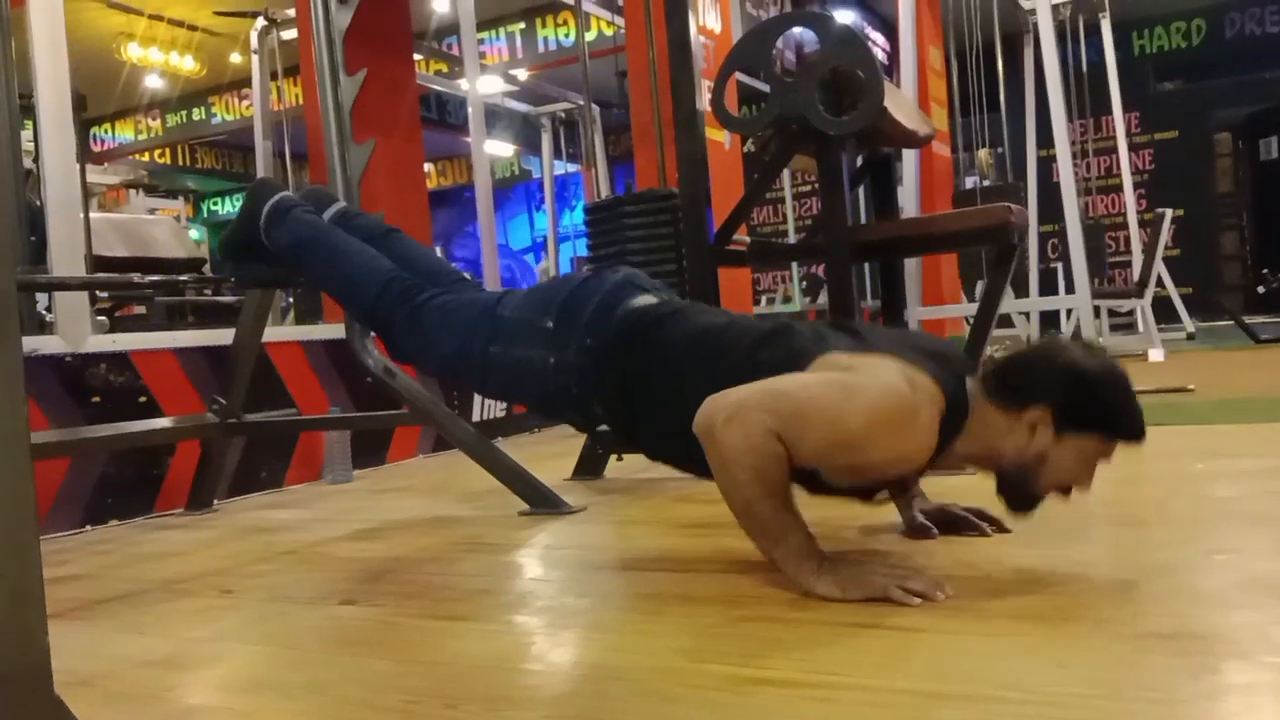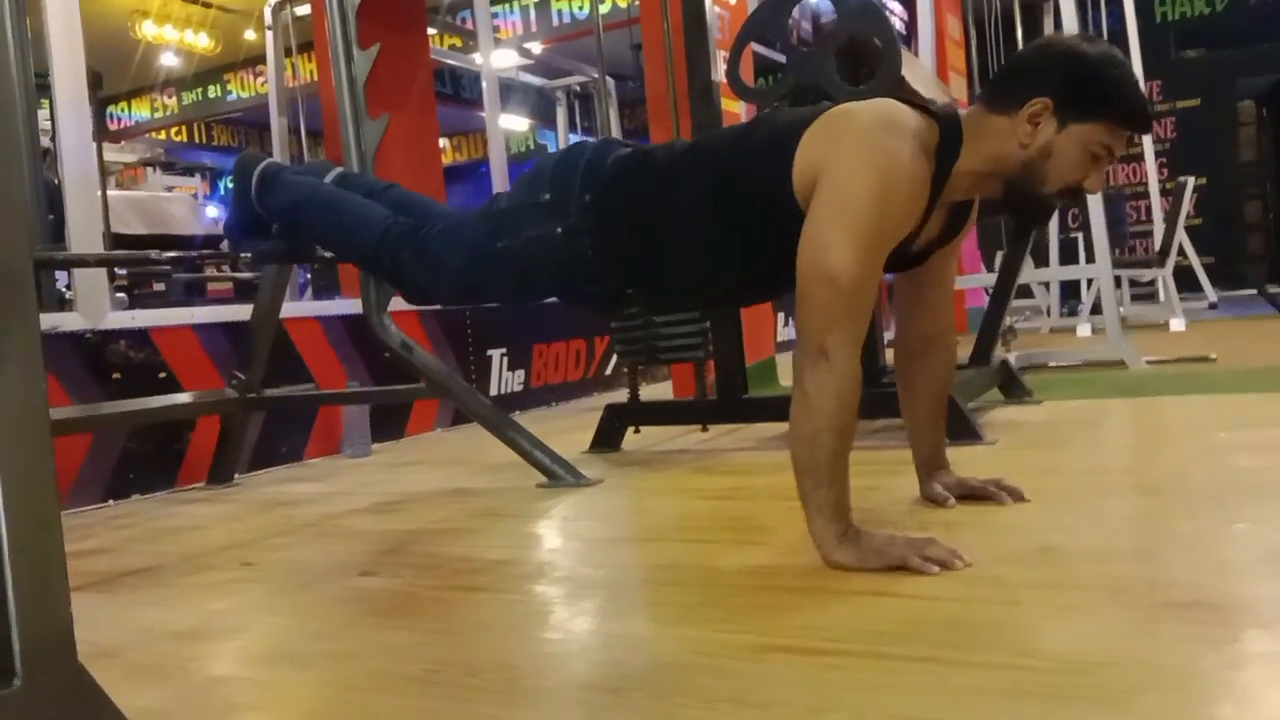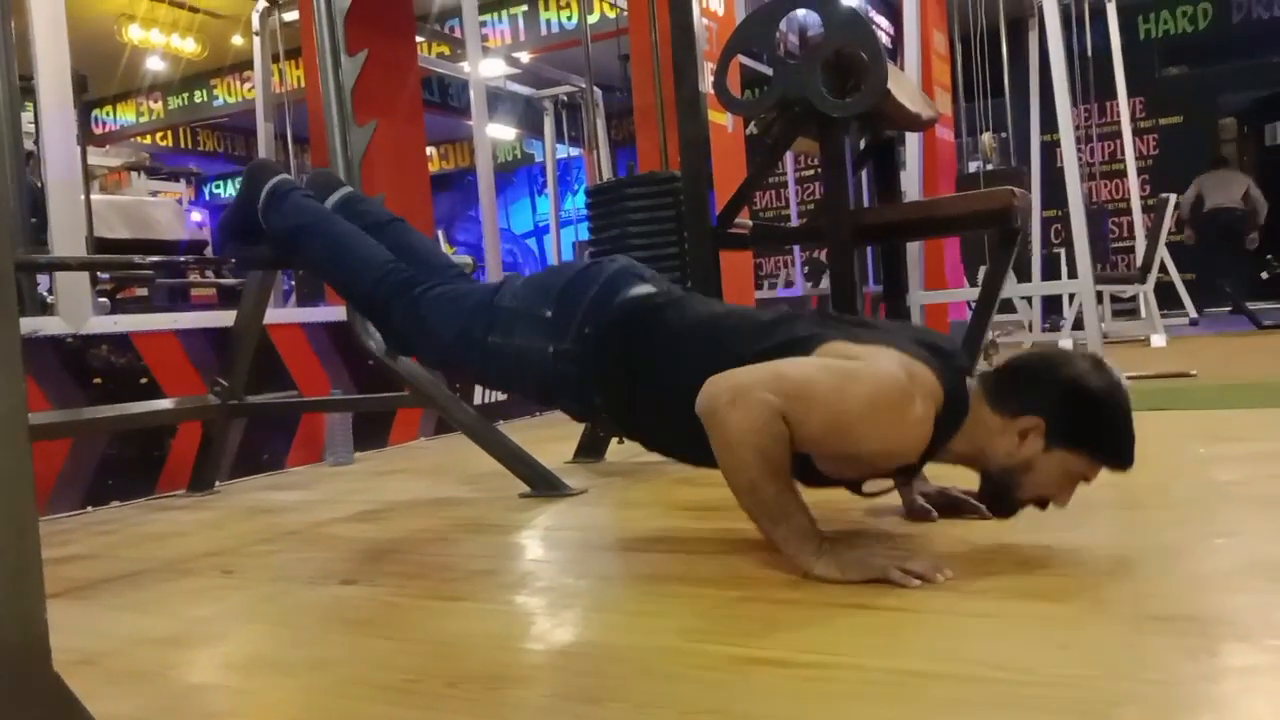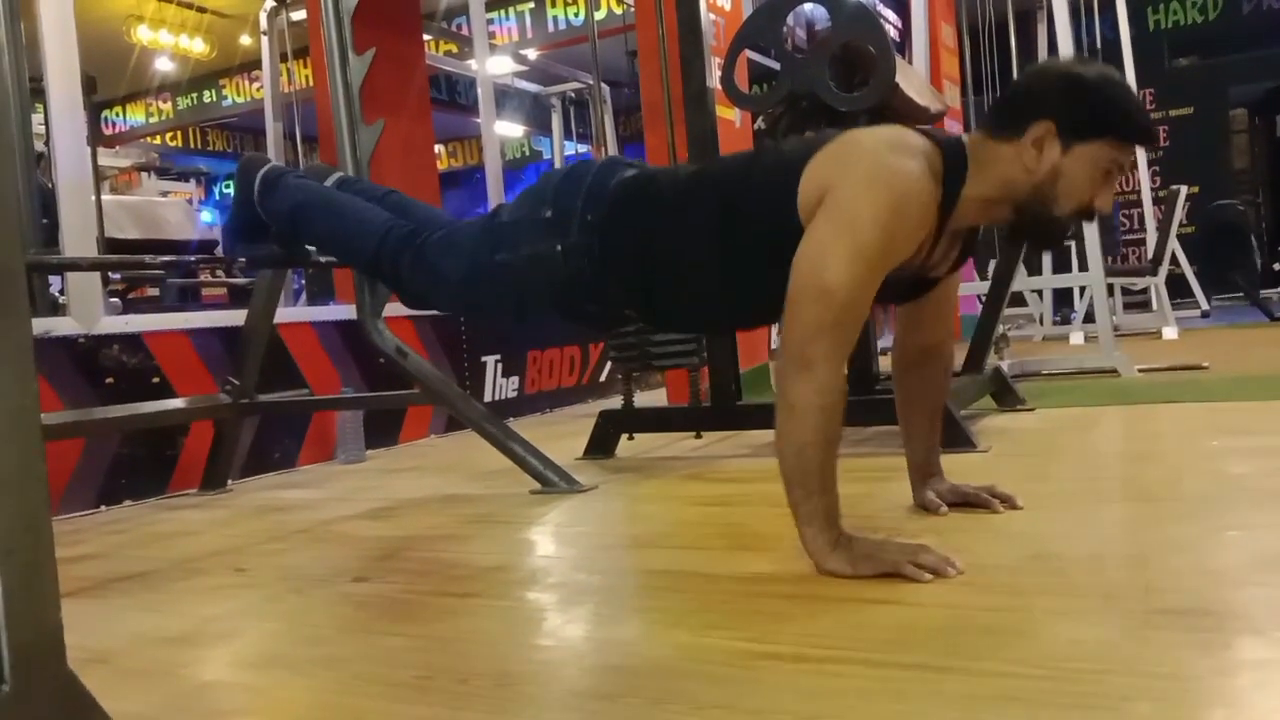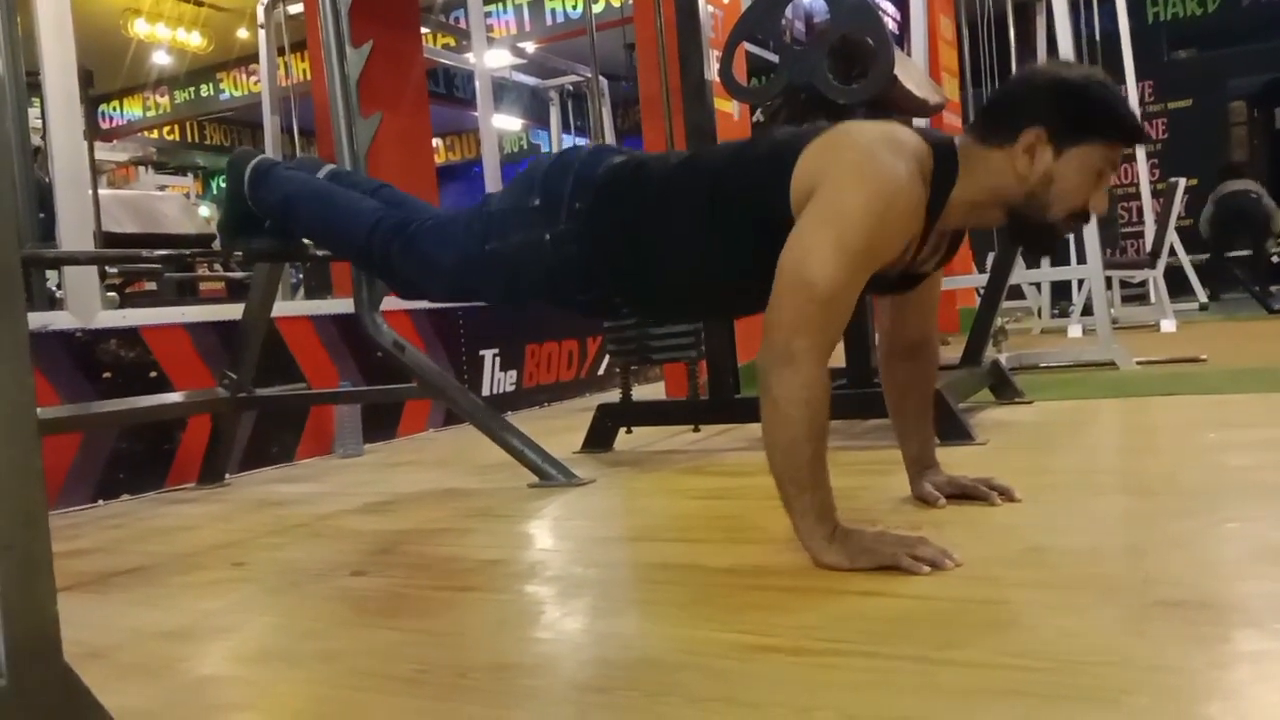
dt=1s
person 1, frame 1
left shoulder: (953, 380)
right shoulder: (906, 418)
right elbow: (730, 421)
left wrist: (910, 501)
right wrist: (813, 568)
left hip: (644, 320)
right hip: (594, 350)
left knee: (451, 301)
right knee: (413, 318)
left ankle: (324, 214)
right ankle: (277, 220)
person 1, frame 2
left shoulder: (956, 185)
right shoulder: (887, 159)
left elbow: (925, 334)
right elbow: (826, 351)
left wrist: (932, 468)
right wrist: (835, 535)
left hip: (631, 240)
right hip: (588, 216)
left knee: (439, 251)
right knee: (417, 262)
left ankle: (329, 180)
right ankle: (272, 190)
person 1, frame 3
left shoulder: (944, 376)
right shoulder: (900, 409)
right elbow: (733, 400)
left wrist: (913, 487)
right wrist: (812, 550)
left hip: (639, 310)
right hip: (591, 338)
left knee: (439, 294)
right knee: (414, 309)
left ankle: (330, 198)
right ankle: (275, 200)
person 1, frame 4
left shoulder: (960, 210)
right shoulder: (898, 186)
left elbow: (923, 345)
right elbow: (809, 361)
left wrist: (928, 477)
right wrist: (828, 542)
left hip: (632, 242)
right hip: (590, 234)
left knee: (429, 250)
right knee: (417, 263)
left ankle: (331, 184)
right ankle: (271, 192)
person 1, frame 5
left shoulder: (944, 209)
right shoulder: (886, 184)
left elbow: (908, 339)
right elbow: (793, 356)
left wrist: (924, 469)
right wrist: (824, 536)
left hip: (622, 234)
right hip: (580, 222)
left knee: (421, 243)
right knee: (408, 253)
left ankle: (322, 178)
right ankle: (264, 187)
